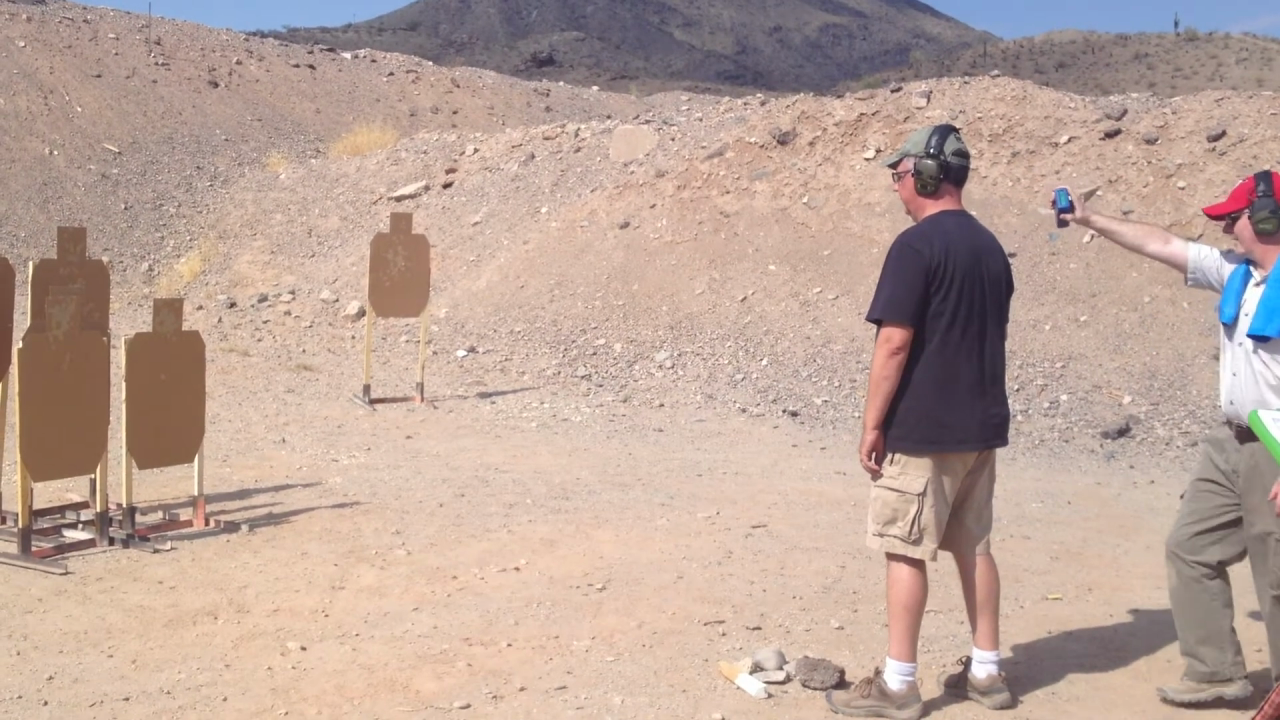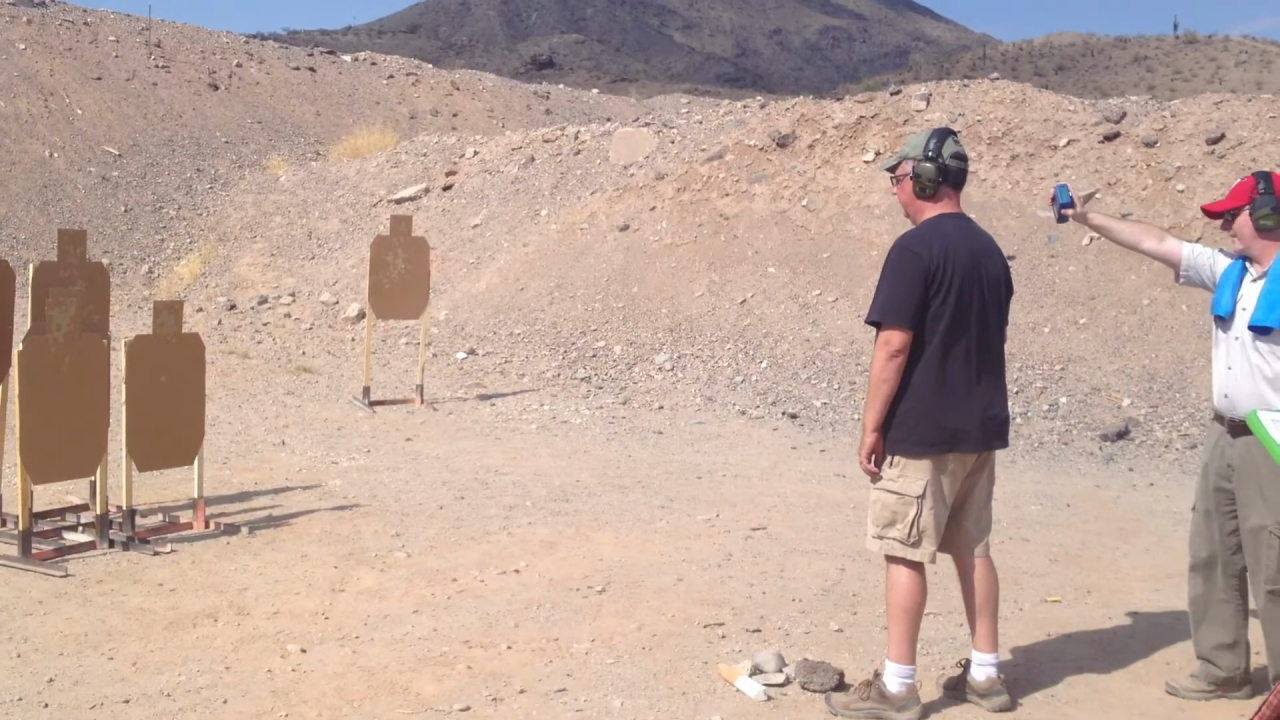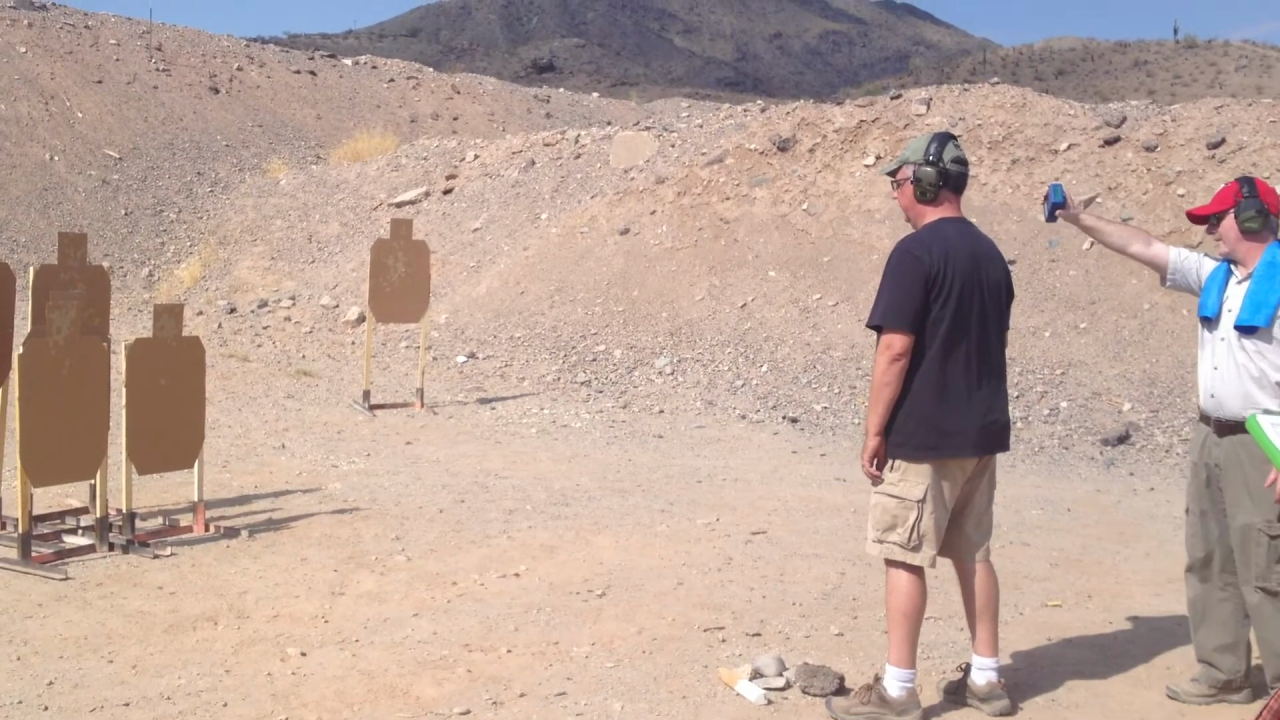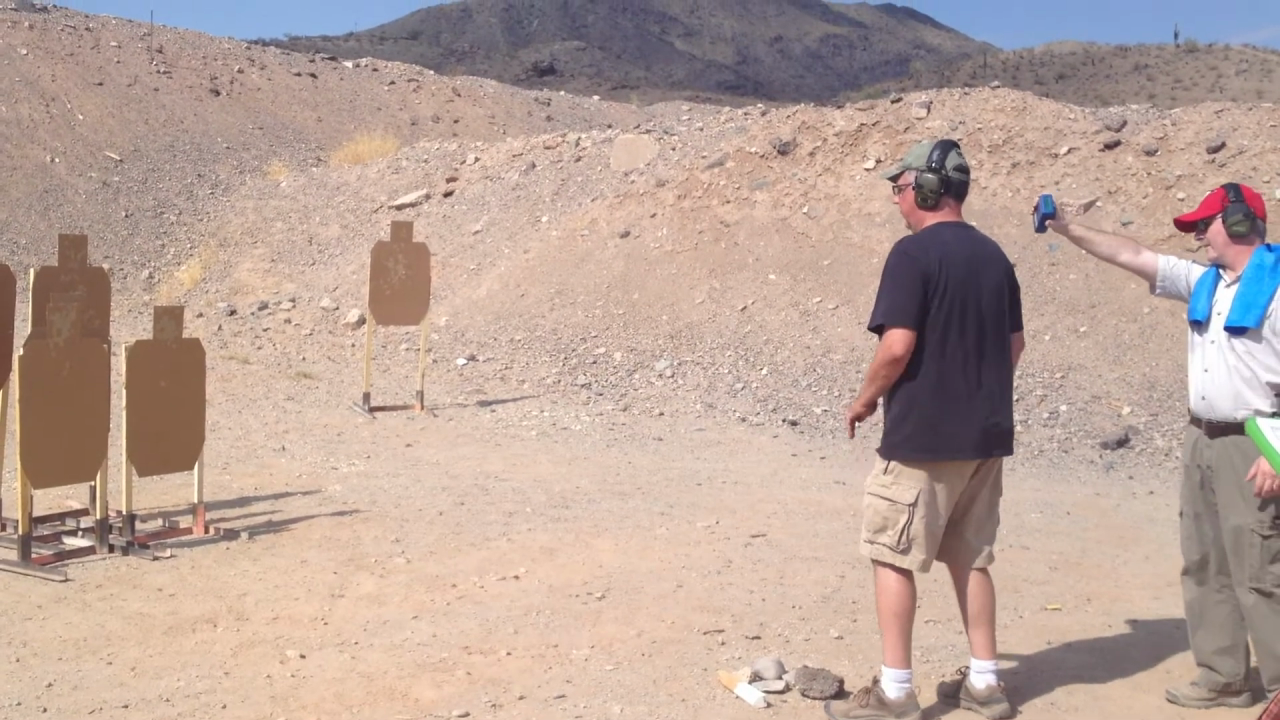
dt=0.3s
person 1, frame 1
left shoulder: (917, 245)
right shoulder: (990, 246)
left elbow: (895, 342)
left wrist: (872, 425)
left hip: (921, 429)
right hip: (980, 425)
left knee: (906, 550)
right knee: (973, 545)
right ankle: (986, 671)
person 1, frame 2
left shoulder: (916, 248)
right shoulder: (989, 248)
left elbow: (894, 345)
left wrist: (871, 427)
left hip: (920, 432)
right hip: (979, 428)
left knee: (905, 553)
right knee: (972, 547)
person 1, frame 3
left shoulder: (916, 252)
right shoulder: (989, 252)
left elbow: (896, 350)
right elbow: (994, 341)
left wrist: (875, 431)
left hip: (921, 435)
right hip: (981, 432)
left knee: (904, 557)
right knee: (972, 552)
person 1, frame 4
left shoulder: (914, 253)
right shoulder: (992, 254)
left elbow: (897, 347)
right elbow: (1014, 343)
left wrist: (863, 400)
left hip: (921, 437)
right hip: (984, 436)
left knee: (893, 559)
right knee: (971, 559)
person 2, frame 1
right shoulder: (1235, 273)
right elbow: (1164, 245)
right wrist: (1091, 220)
right hip: (1231, 442)
right knee: (1188, 547)
right ankle: (1214, 669)
person 2, frame 2
right shoulder: (1228, 271)
right elbow: (1157, 243)
right wrist: (1088, 217)
right hip: (1224, 438)
right knee: (1211, 561)
right ankle: (1224, 671)
person 2, frame 3
right shoulder: (1213, 276)
right elbow: (1144, 247)
right wrist: (1079, 219)
right hip: (1211, 439)
right knee: (1209, 564)
right ankle: (1223, 674)
person 2, frame 4
right shoulder: (1201, 282)
right elbow: (1133, 256)
right wrist: (1068, 229)
right hip: (1201, 440)
right knee: (1204, 566)
right ankle: (1223, 677)
